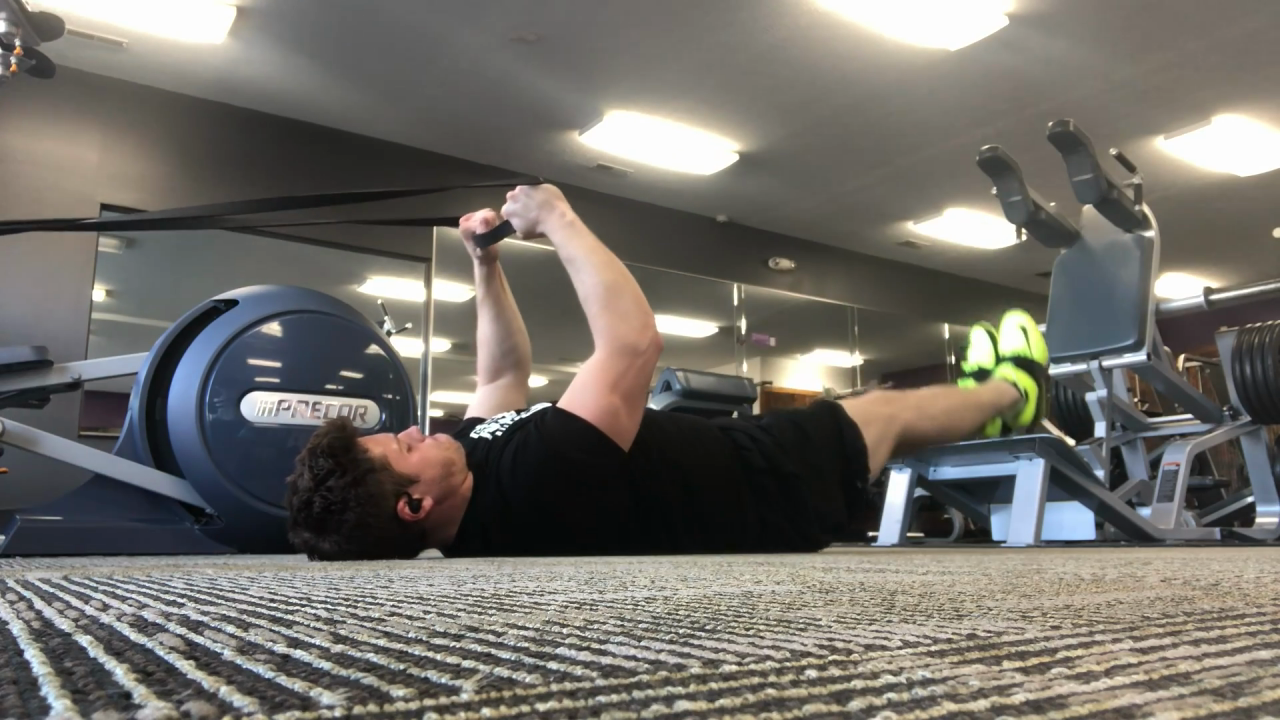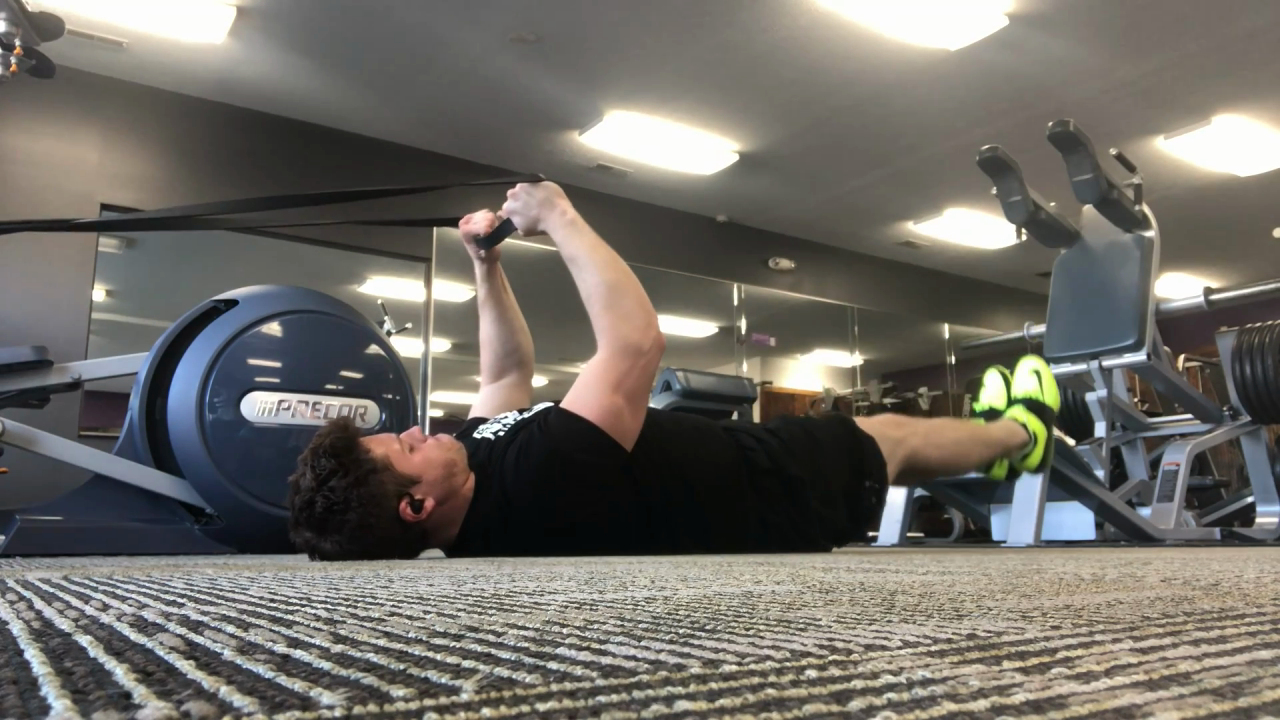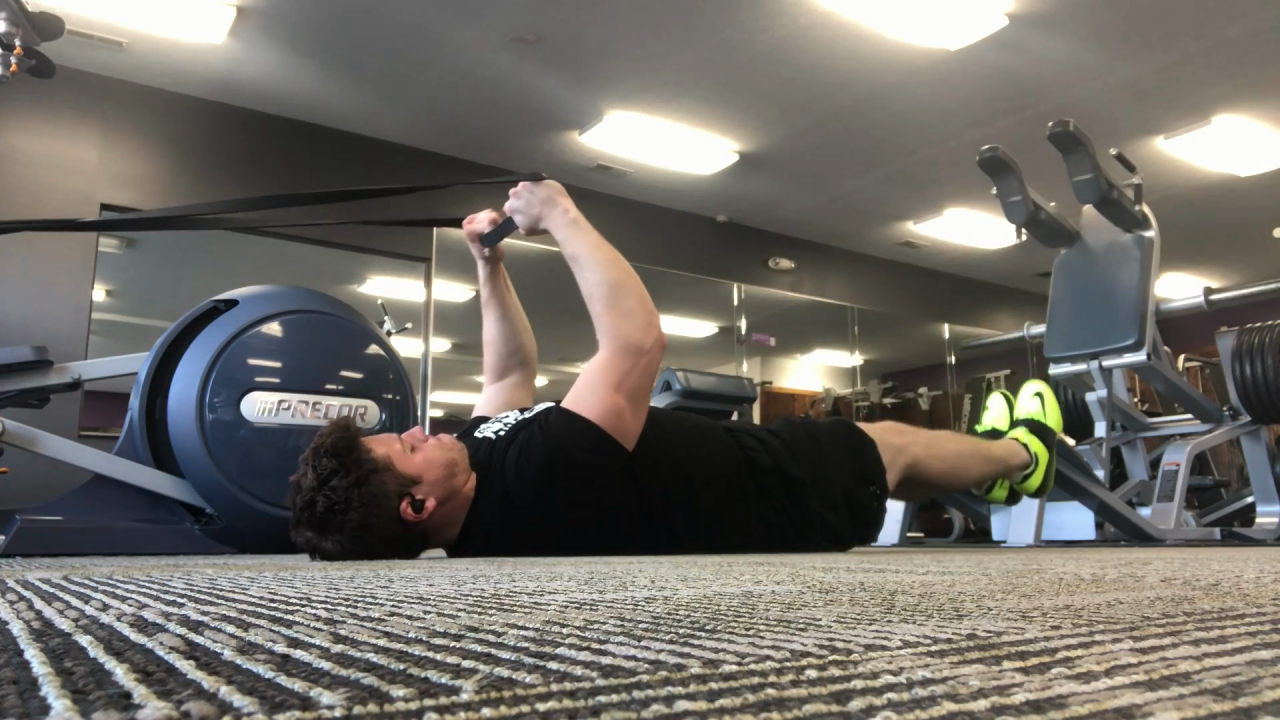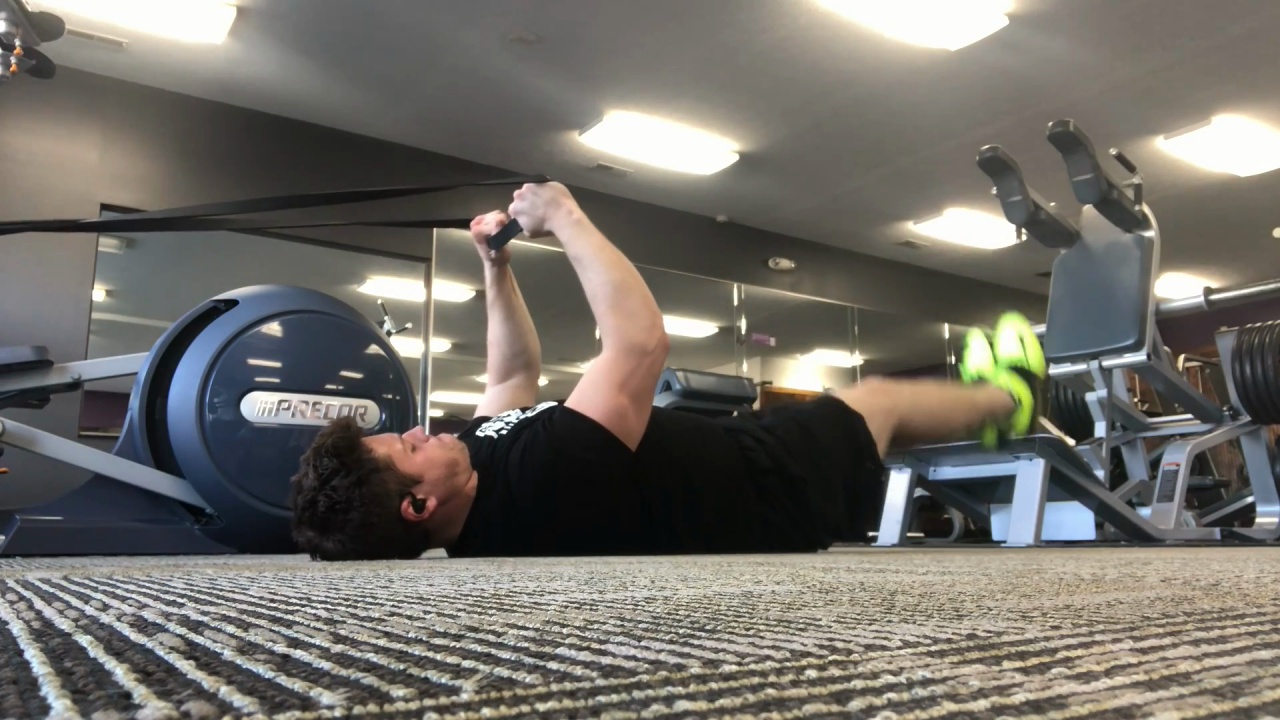
dt=0.2s
person 1, frame 1
left shoulder: (477, 459)
right shoulder: (538, 483)
left elbow: (506, 373)
right elbow: (633, 343)
left wrist: (486, 265)
right wrist: (558, 221)
left hip: (719, 461)
right hip: (762, 488)
left knee: (873, 411)
right knee: (883, 410)
left ankle: (985, 392)
right ankle: (1006, 389)
person 1, frame 2
left shoulder: (480, 462)
right shoulder: (540, 483)
left elbow: (507, 375)
right elbow: (635, 343)
left wrist: (486, 266)
right wrist: (558, 219)
left hip: (721, 461)
right hip: (762, 492)
left knee: (879, 434)
right knee: (890, 433)
left ankle: (1001, 436)
right ankle: (1015, 435)
person 1, frame 3
left shoulder: (481, 462)
right shoulder: (541, 485)
left elbow: (510, 375)
right elbow: (636, 343)
left wrist: (488, 265)
right wrist: (559, 216)
left hip: (722, 460)
right hip: (764, 493)
left knee: (874, 440)
right knee: (893, 441)
left ankle: (1005, 457)
right ankle: (1017, 456)
person 1, frame 4
left shoulder: (480, 460)
right shoulder: (544, 484)
left elbow: (513, 376)
right elbow: (640, 343)
left wrist: (495, 266)
right wrist: (565, 218)
left hip: (721, 460)
right hip: (763, 487)
left knee: (857, 405)
right knee: (878, 397)
left ankle: (990, 396)
right ankle: (1001, 402)
